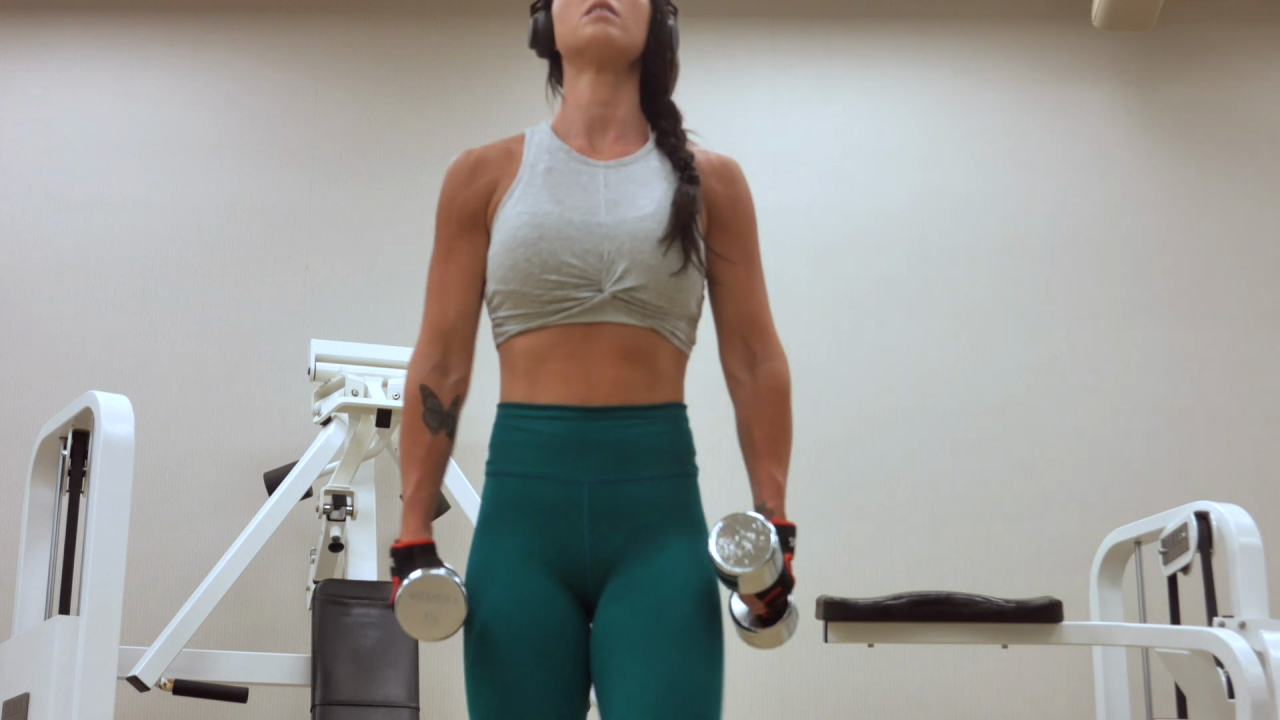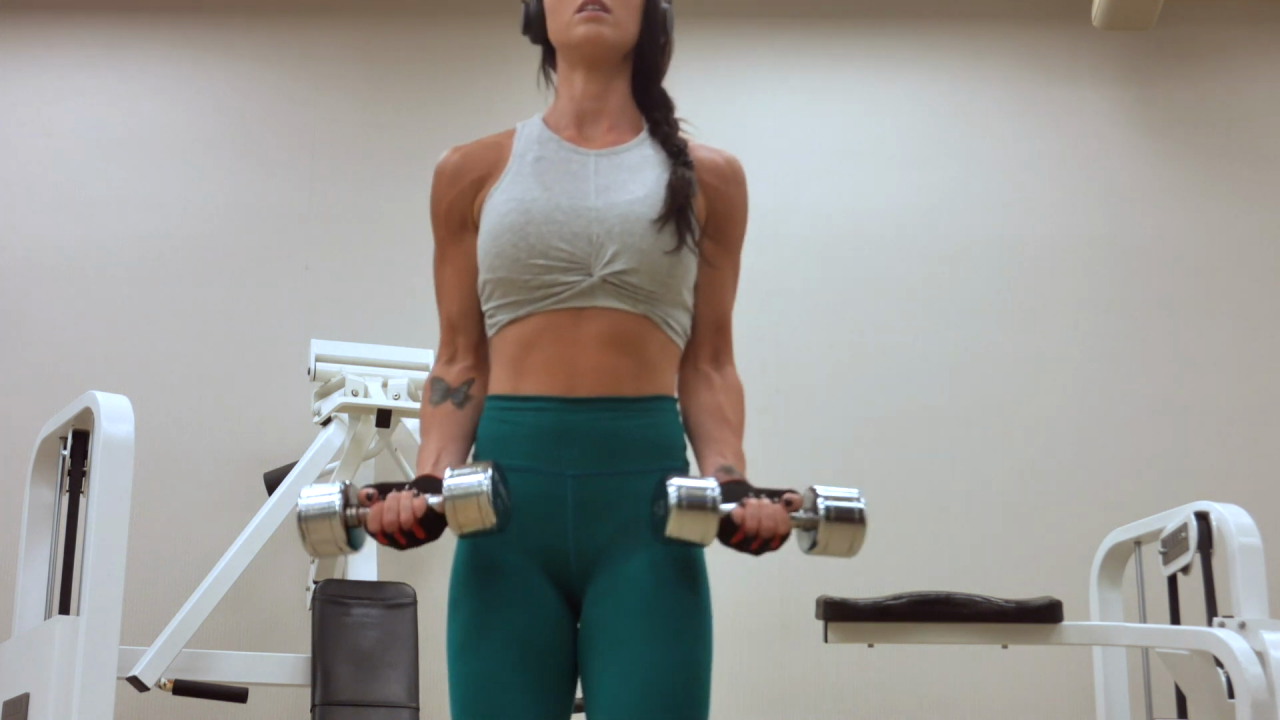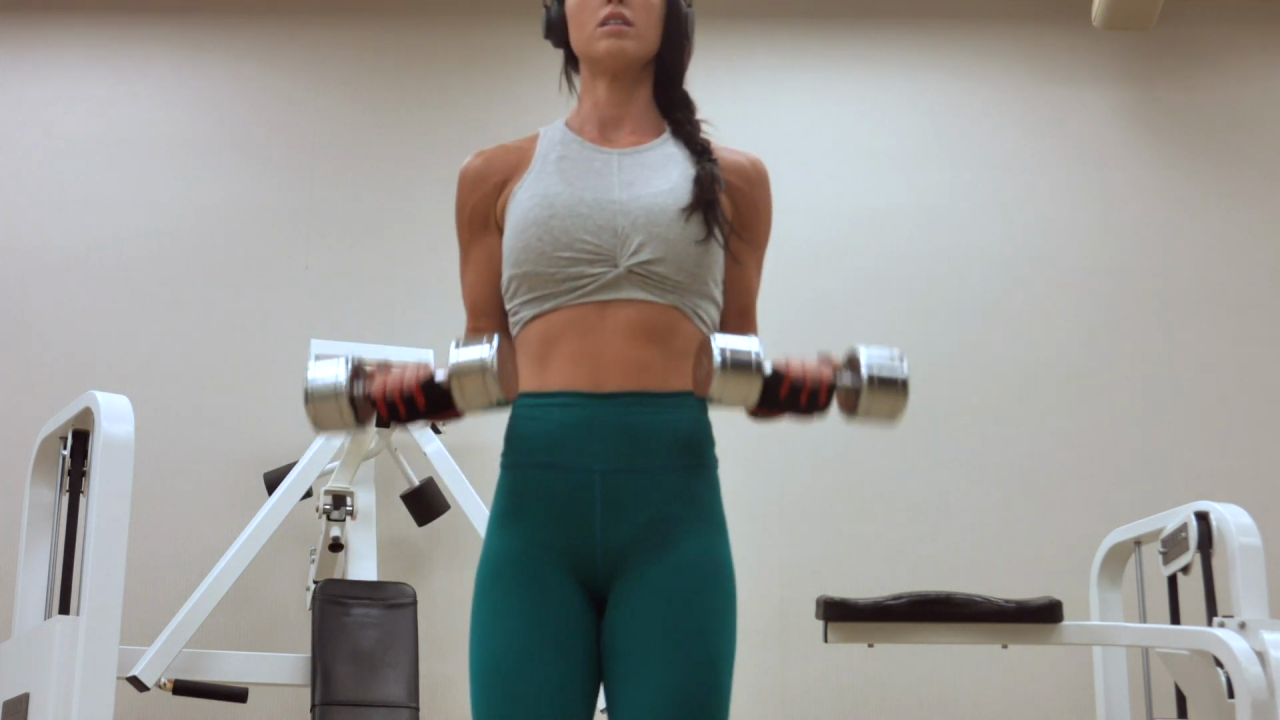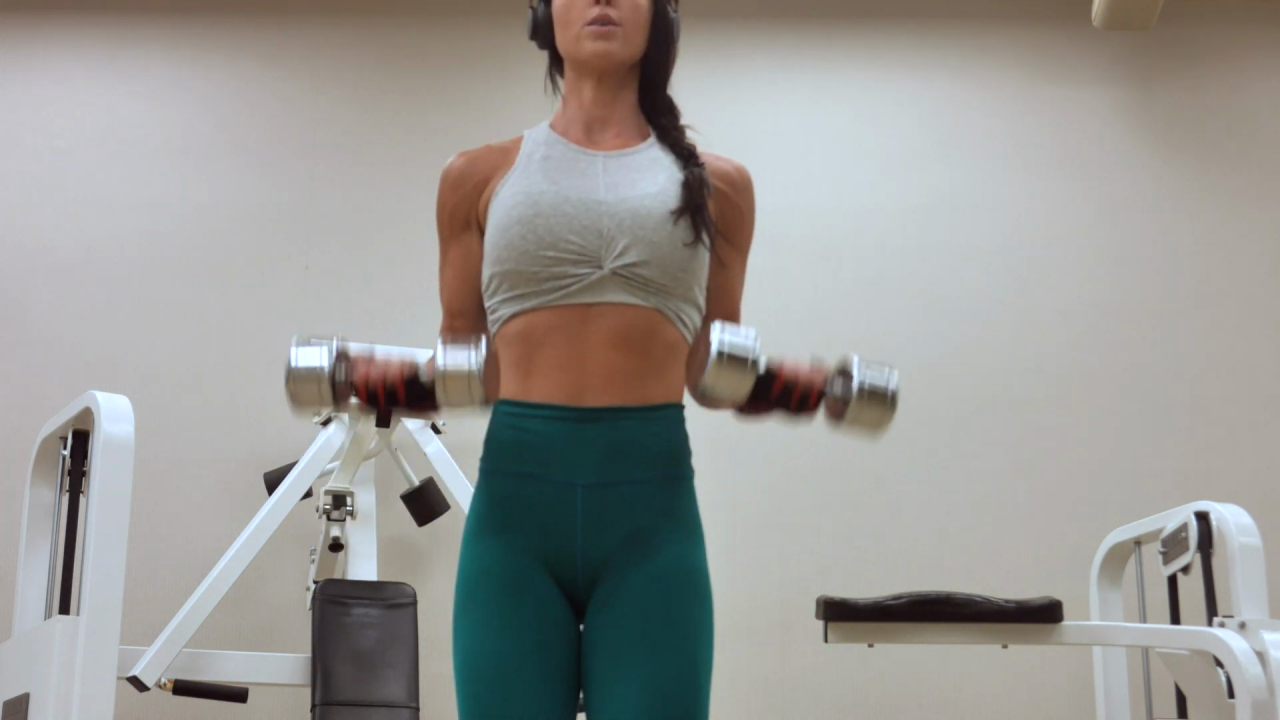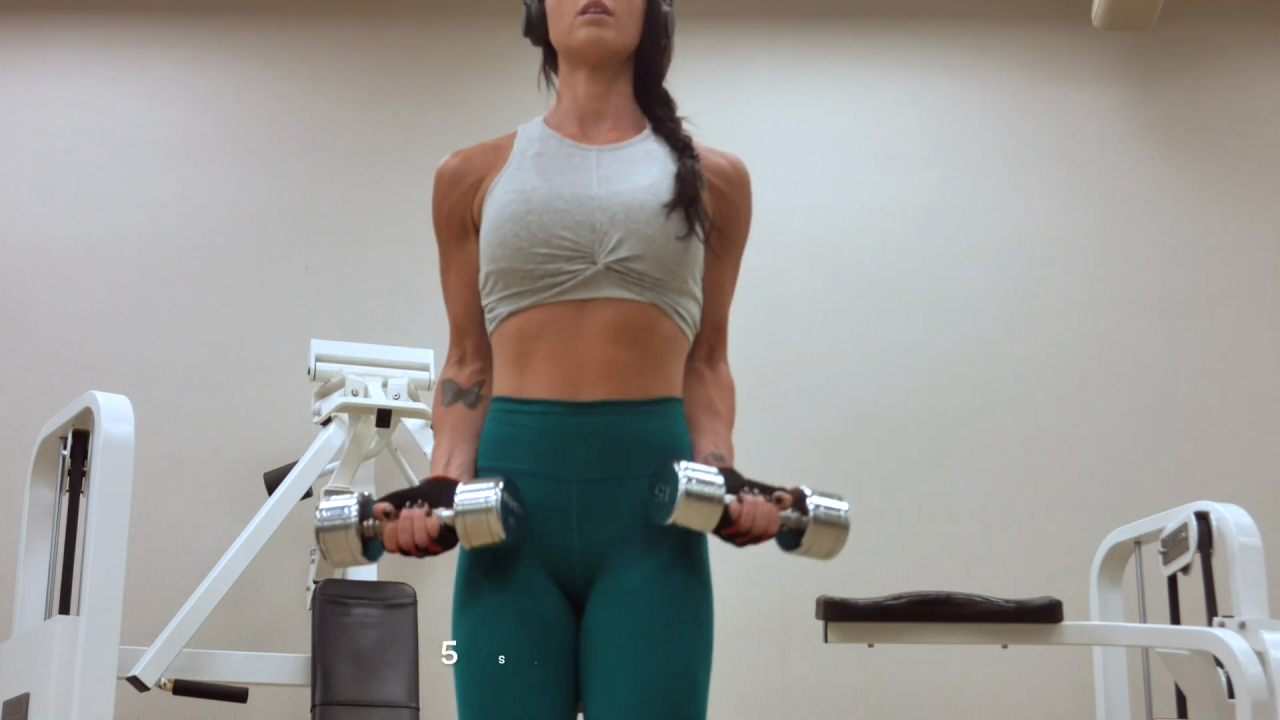
dt=1s
person 1, frame 1
left shoulder: (709, 182)
right shoulder: (484, 176)
left elbow: (754, 360)
right elbow: (441, 363)
left wrist: (772, 522)
right wrist: (415, 533)
left hip: (657, 506)
right hip: (523, 506)
person 1, frame 2
left shoulder: (708, 177)
right shoulder: (472, 172)
left elbow: (707, 365)
right elbow: (461, 360)
left wrist: (731, 483)
right wrist: (428, 482)
left hip: (644, 498)
right hip: (510, 495)
person 1, frame 3
left shoulder: (731, 177)
right shoulder: (496, 175)
left wrist: (773, 385)
right wrist: (438, 387)
left hip: (673, 497)
right hip: (537, 493)
person 1, frame 4
left shoulder: (715, 183)
right shoulder: (479, 176)
right elbow: (463, 351)
left wrist: (758, 388)
right wrist: (417, 383)
left hip: (651, 504)
right hip: (516, 495)
person 1, frame 5
left shoulder: (712, 177)
right shoulder: (473, 174)
left elbow: (704, 360)
right elbow: (469, 361)
left wrist: (722, 480)
right wrist: (441, 486)
left hip: (648, 501)
right hip: (514, 492)
